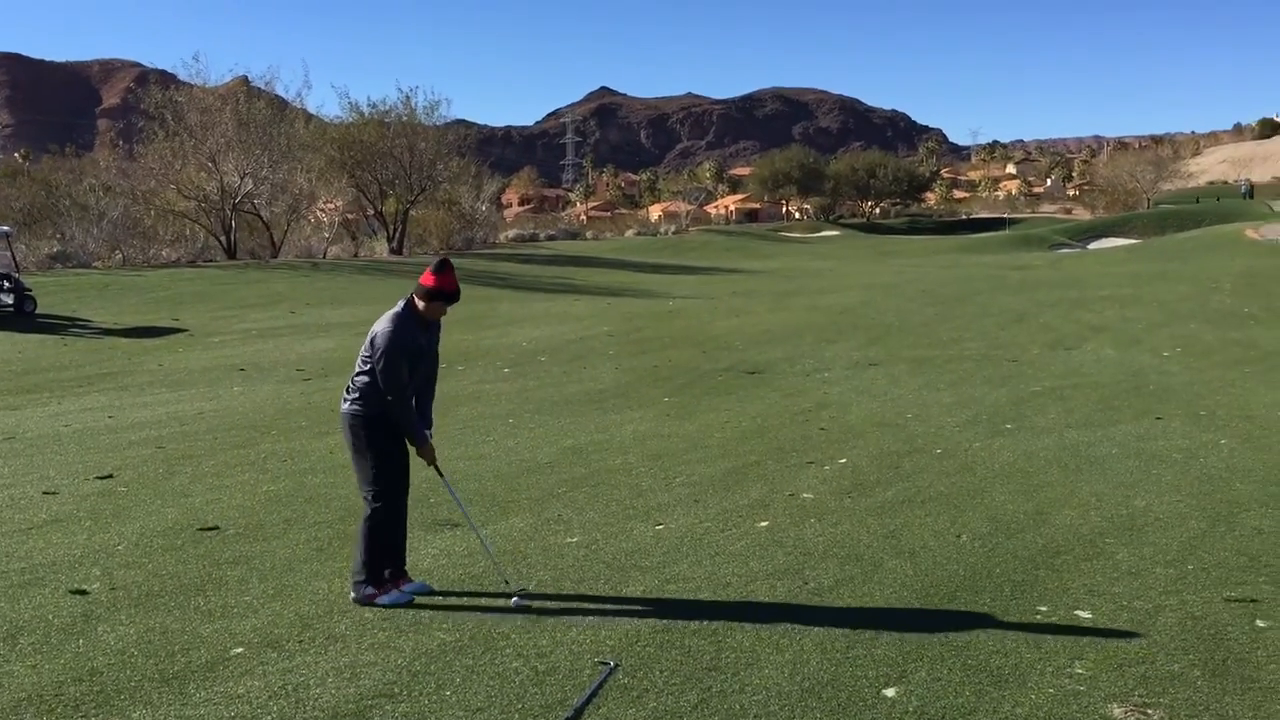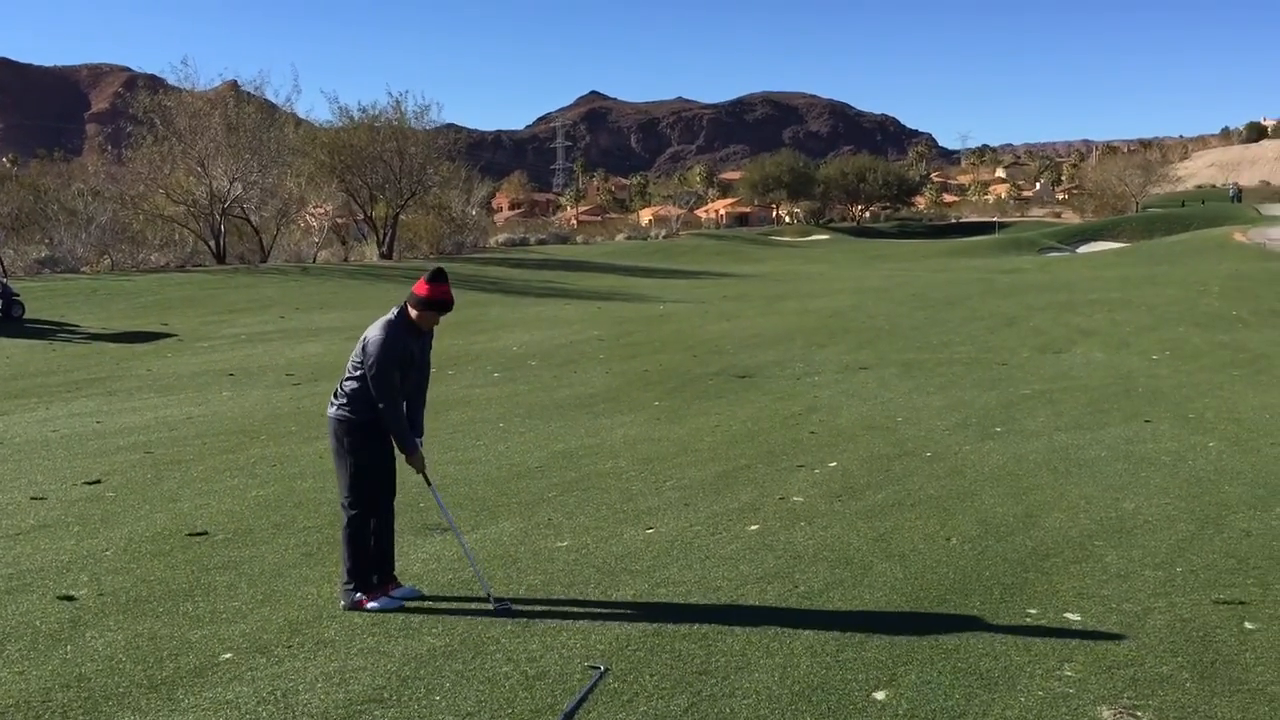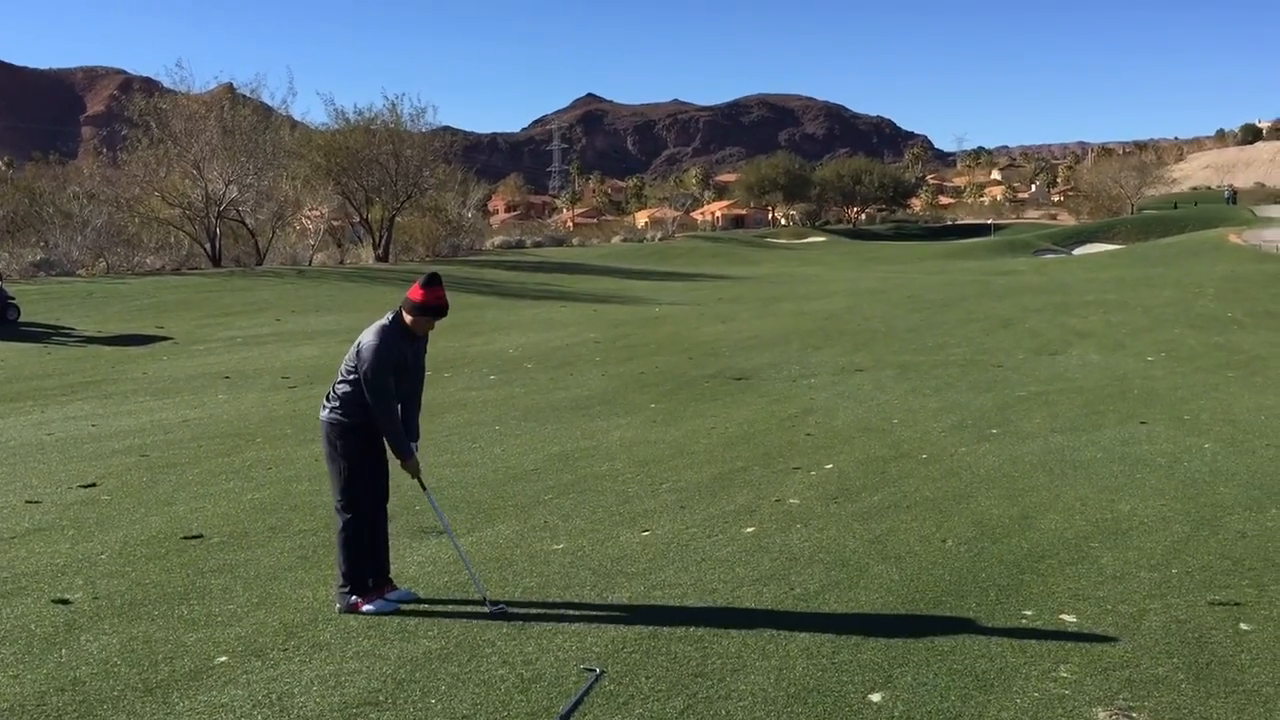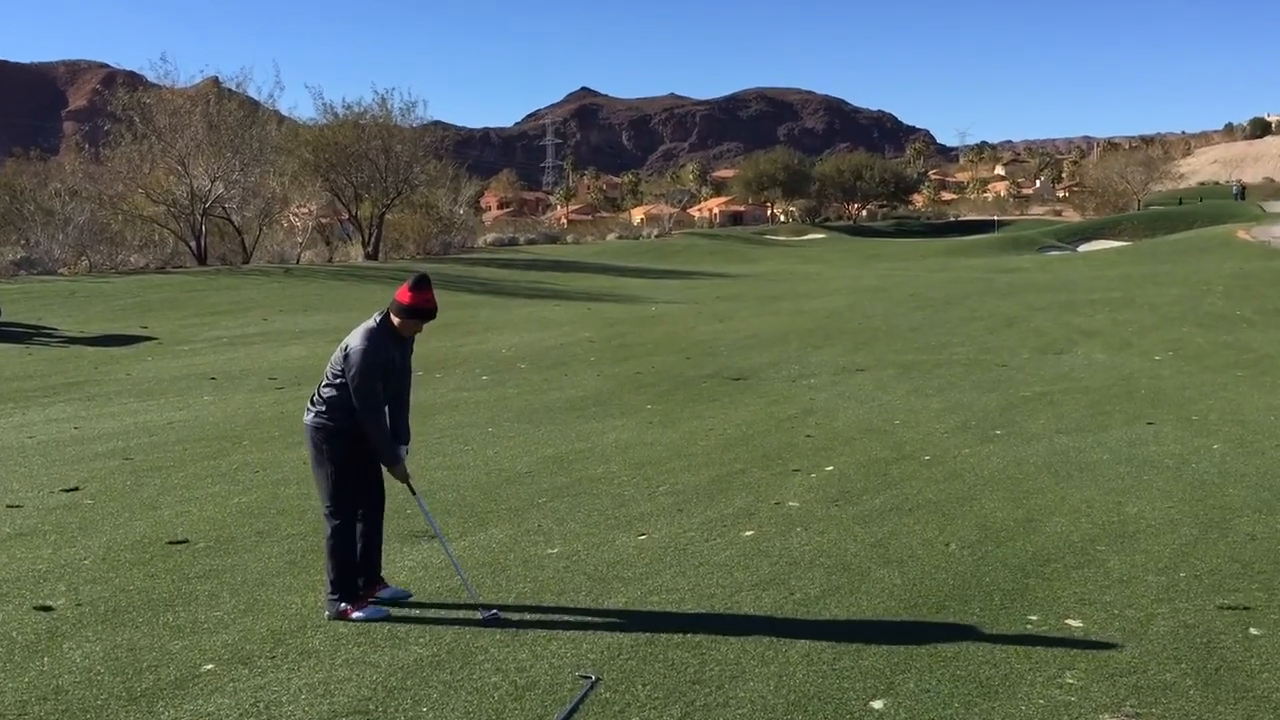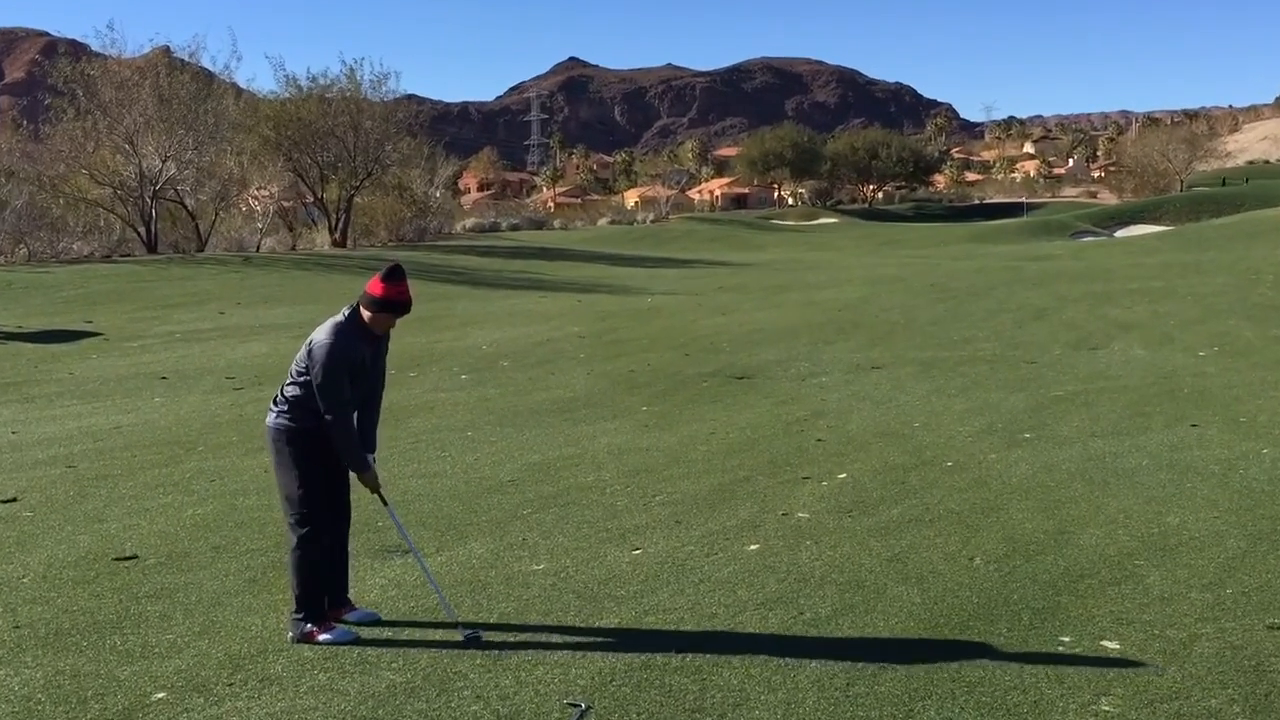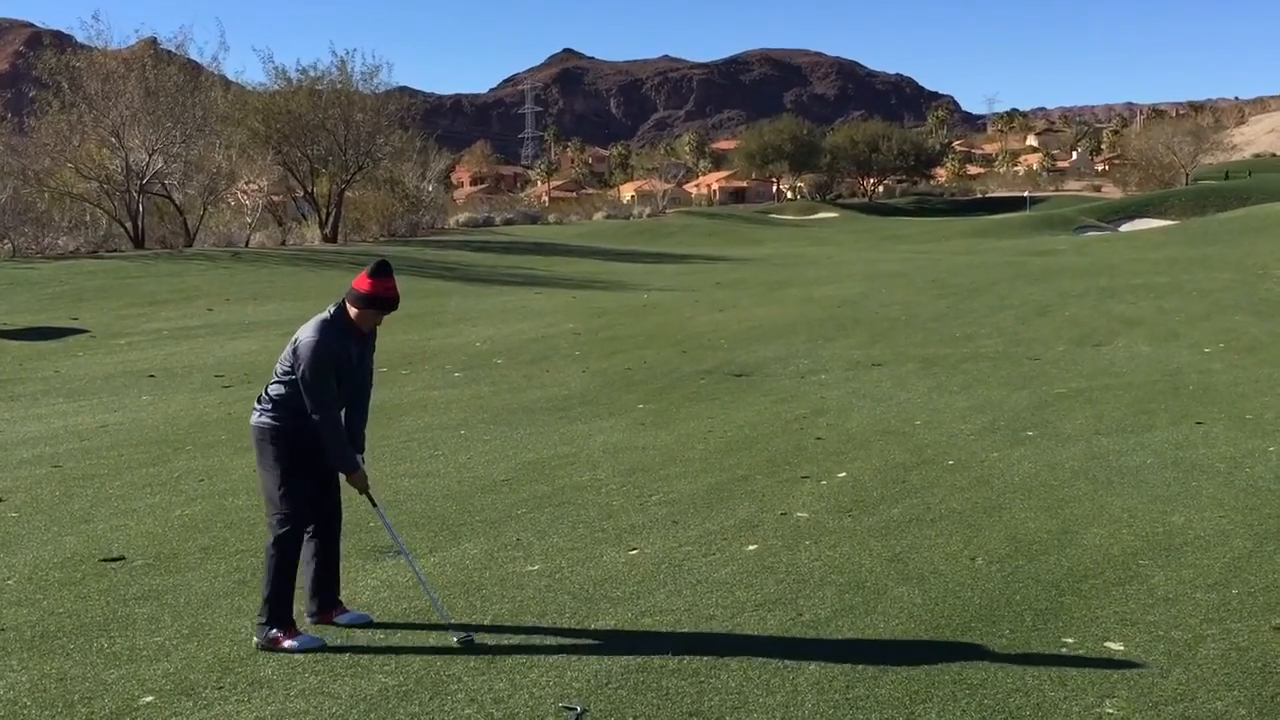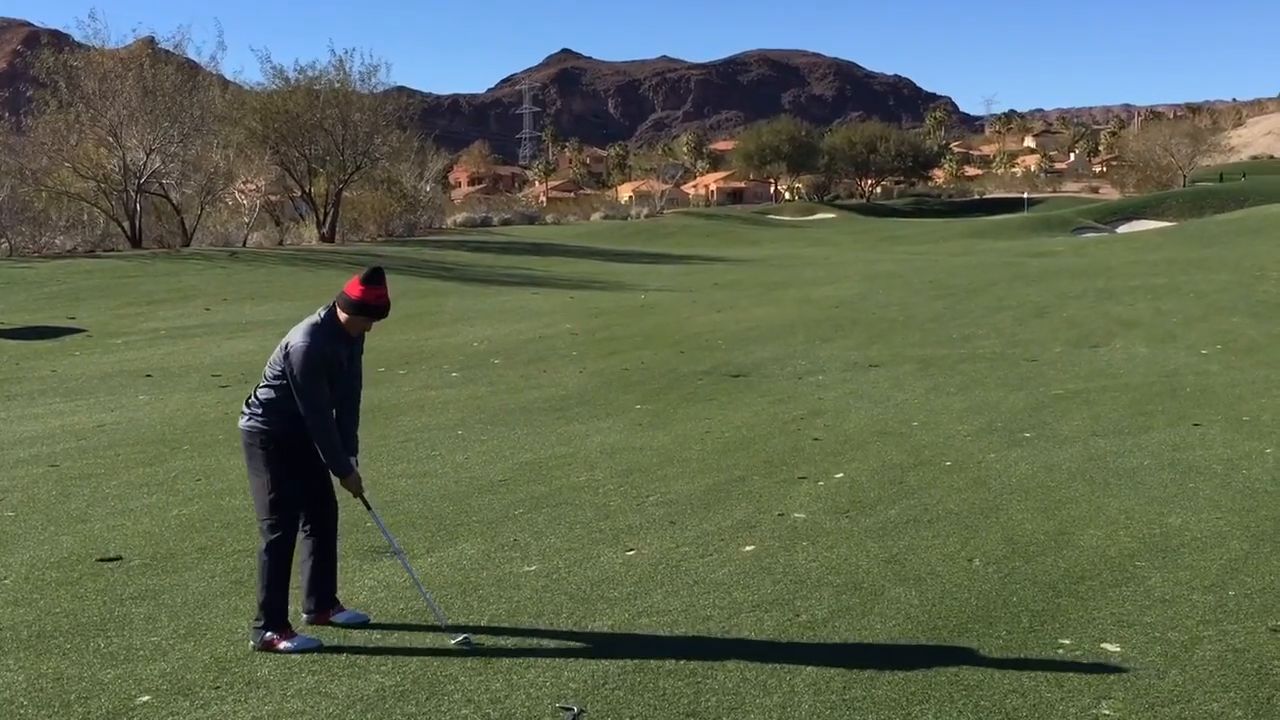
dt=0.3s
person 1, frame 1
left shoulder: (429, 324)
right shoulder: (392, 331)
left elbow: (425, 380)
right elbow: (396, 394)
left wrist: (424, 431)
right wrist: (419, 440)
left hip: (388, 416)
right hip: (365, 416)
left knee: (397, 495)
right knee: (380, 498)
left ankle: (393, 573)
right ankle: (365, 583)
person 1, frame 2
left shoulder: (422, 332)
right shoulder: (383, 338)
left elbow: (416, 388)
right elbow: (388, 400)
left wrist: (415, 438)
right wrist: (409, 448)
left hip: (376, 422)
right hip: (352, 422)
left knee: (382, 502)
right knee: (359, 505)
left ankle: (383, 579)
right ankle: (355, 590)
person 1, frame 3
left shoulder: (416, 337)
right shoulder: (378, 343)
left elbow: (411, 392)
right elbow: (383, 405)
left wrist: (411, 443)
right wrist: (404, 453)
left hip: (368, 425)
right hip: (344, 425)
left knee: (376, 505)
right knee: (353, 508)
left ankle: (378, 582)
right ankle: (351, 592)
person 1, frame 4
left shoulder: (401, 338)
right shoulder: (366, 346)
left elbow: (399, 393)
right elbow: (371, 410)
left wrist: (400, 446)
right wrist: (392, 460)
left hip: (355, 428)
right hip: (330, 429)
left knee: (373, 503)
right knee: (343, 513)
left ankle: (369, 582)
right ankle: (341, 599)
person 1, frame 5
left shoulder: (376, 335)
right shoulder: (331, 342)
left elbow: (370, 396)
right elbow: (336, 412)
left wrist: (366, 454)
right wrist: (360, 467)
left hip: (323, 431)
right hip: (294, 431)
left knee: (338, 517)
right knee: (310, 523)
left ankle: (335, 603)
right ankle: (307, 620)
person 1, frame 6
left shoulder: (363, 332)
right shoulder: (316, 340)
left elbow: (358, 395)
right elbow: (324, 411)
left wrist: (355, 453)
right wrist: (349, 466)
left hip: (310, 431)
right hip: (279, 430)
left knee: (327, 516)
right knee: (290, 524)
left ankle: (324, 604)
right ankle: (273, 625)
person 1, frame 7
left shoulder: (350, 335)
right shoulder: (307, 344)
left elbow: (348, 398)
right elbow: (318, 414)
left wrist: (350, 456)
right wrist: (343, 470)
left hip: (299, 432)
right hip: (268, 434)
left knee: (322, 514)
right knee: (281, 528)
left ankle: (321, 604)
right ankle: (269, 628)
